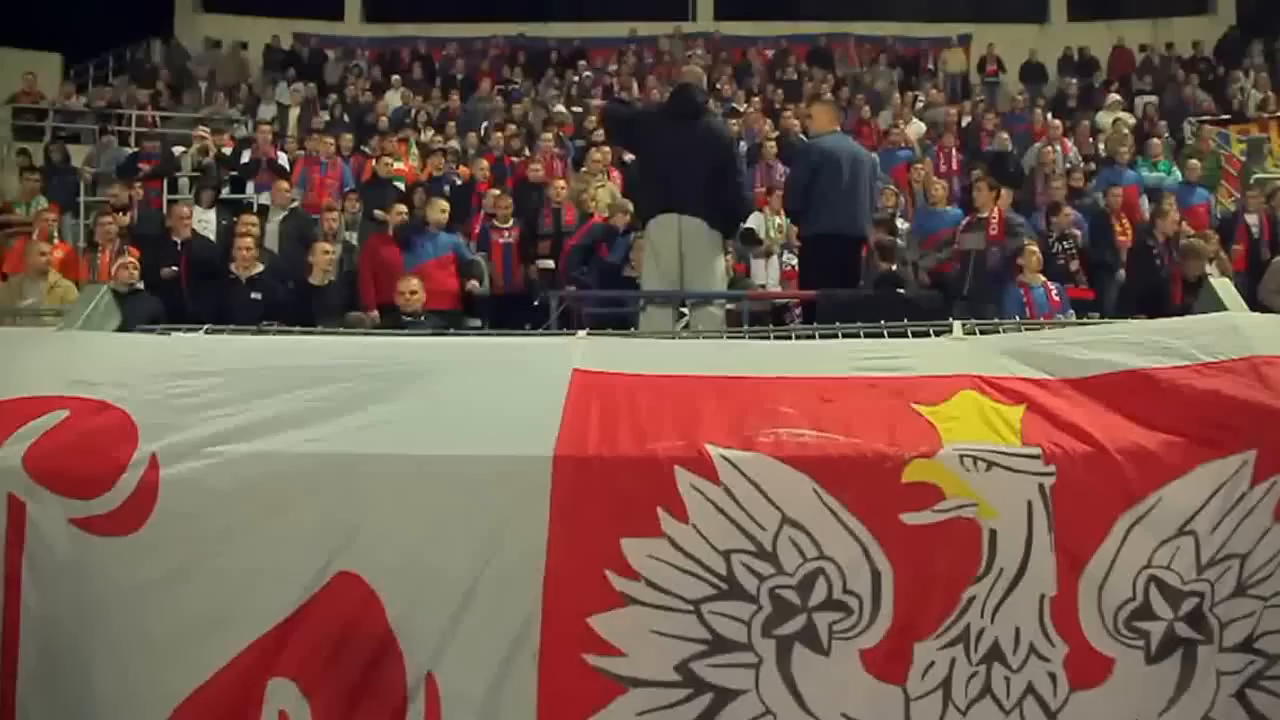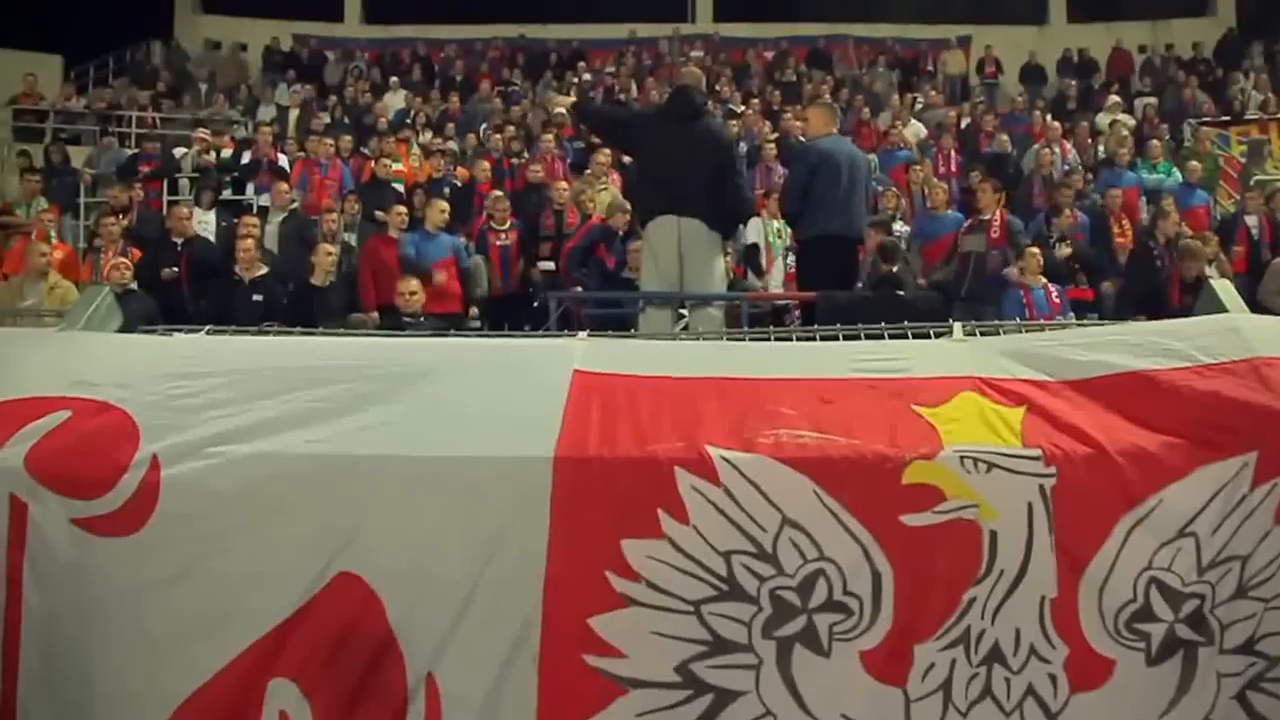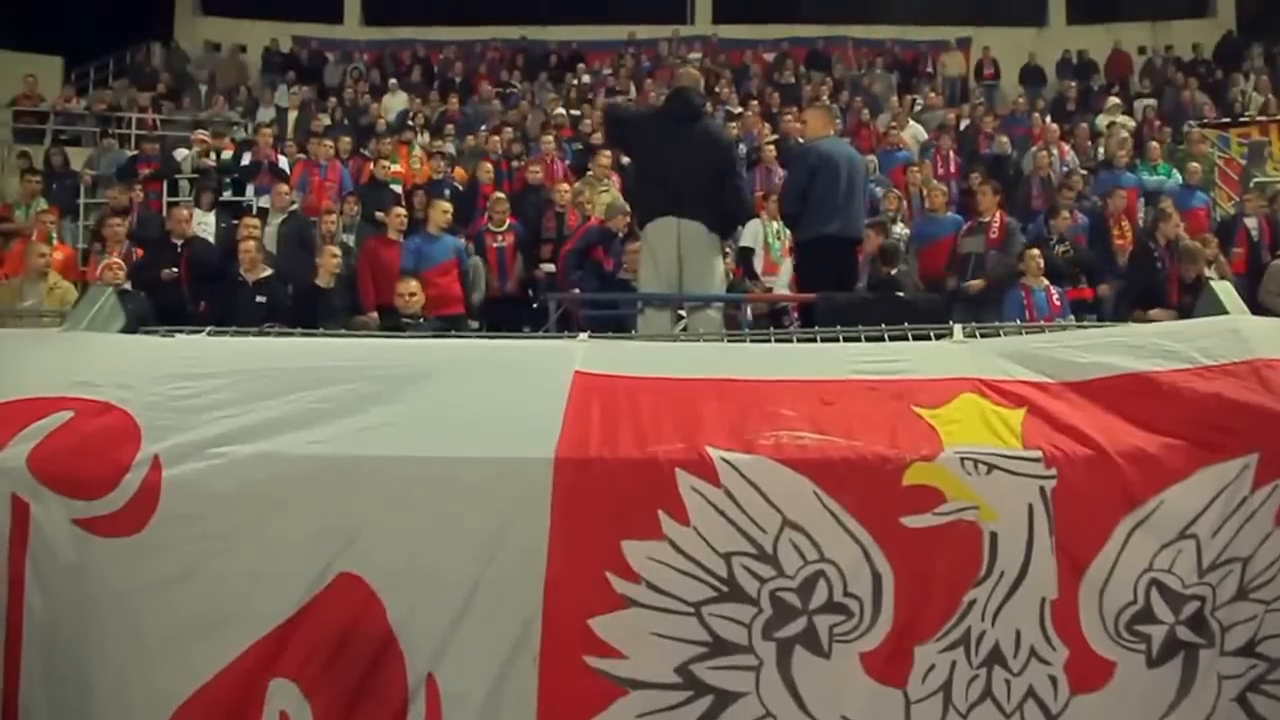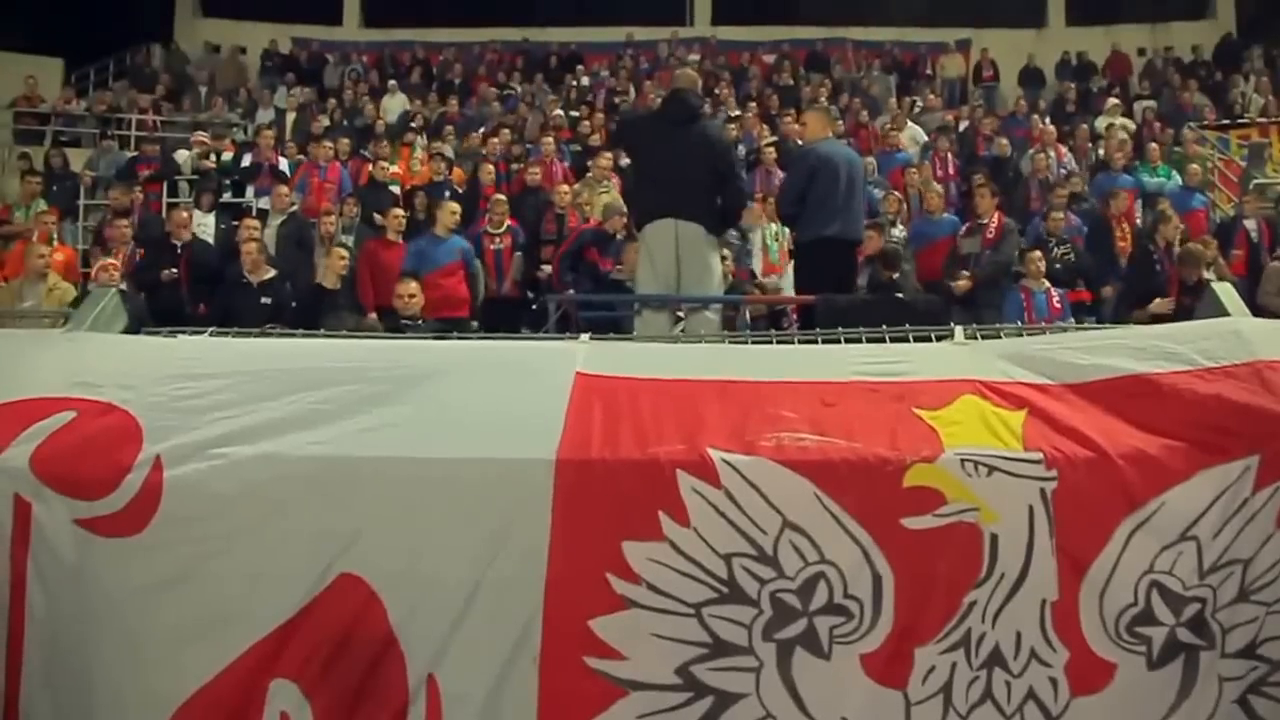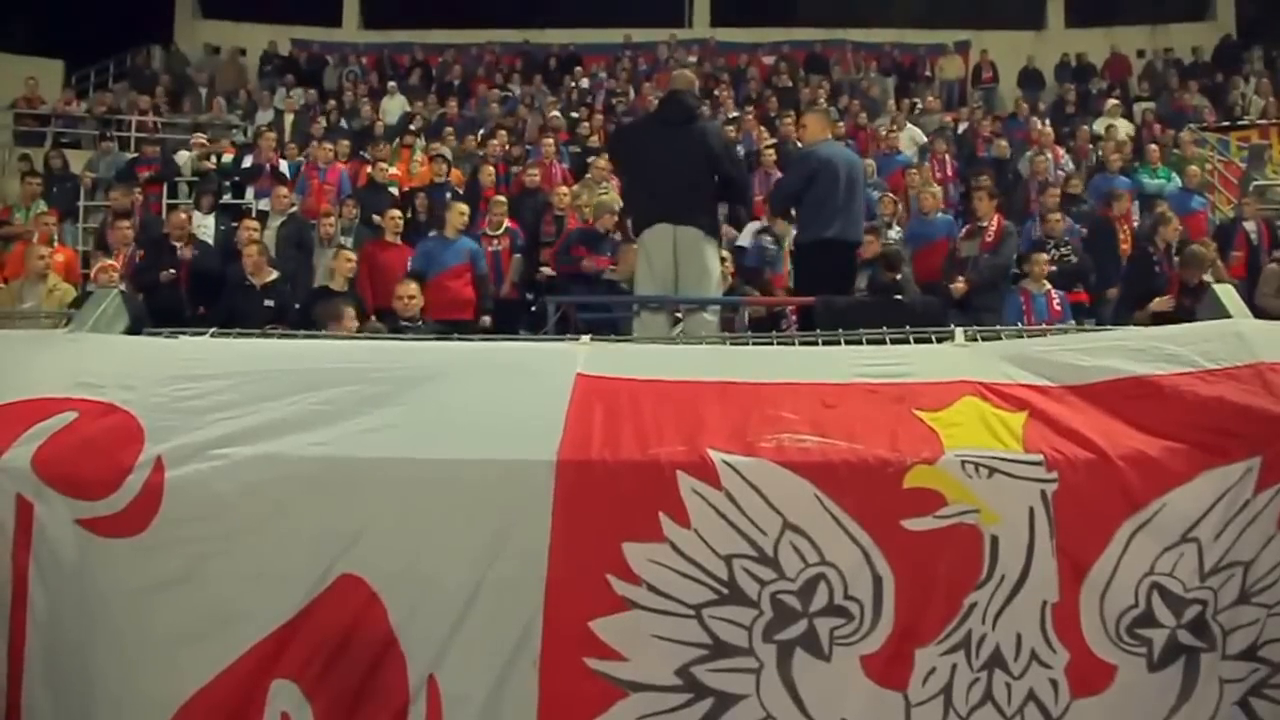
dt=0.2s
person 1, frame 1
left shoulder: (649, 121)
right shoulder: (718, 129)
left elbow: (618, 118)
right elbow: (734, 183)
left wrist: (604, 109)
right wrist: (735, 219)
left hip: (659, 219)
right hip: (706, 222)
left knee: (656, 300)
right knee: (706, 300)
person 1, frame 2
left shoulder: (645, 123)
right shoulder: (716, 132)
left elbow: (605, 119)
right elbow: (732, 183)
left wrist: (575, 104)
right wrist: (731, 223)
left hip: (658, 220)
right hip: (703, 223)
left knee: (656, 300)
right knee: (708, 302)
person 1, frame 3
left shoulder: (643, 124)
right shoulder: (715, 133)
left elbow: (616, 121)
right elbow: (733, 187)
left wrist: (608, 108)
right wrist: (729, 225)
left hip: (657, 222)
right hip: (702, 224)
left knee: (655, 302)
right knee: (706, 303)
person 1, frame 4
left shoulder: (640, 127)
right shoulder: (712, 133)
left elbow: (621, 134)
right elbow: (732, 187)
right wrist: (725, 221)
left hip: (655, 223)
right hip: (700, 225)
left knee: (653, 304)
right knee: (703, 304)
person 1, frame 5
left shoulder: (637, 131)
right shoulder: (711, 133)
left elbow: (617, 157)
right elbow: (738, 181)
right wrist: (716, 194)
left hip: (653, 226)
right hip: (698, 226)
left knee: (651, 307)
right knee: (703, 307)
person 2, frame 1
left shoulder: (813, 149)
right shoulder: (864, 154)
left elbow: (793, 195)
right elbow: (872, 197)
left wrist: (800, 221)
left hip: (820, 236)
right hip: (855, 235)
left knee: (817, 306)
person 2, frame 2
left shoulder: (811, 150)
right shoulder: (859, 155)
left elbow: (790, 197)
right elbow: (867, 199)
left wrist: (797, 225)
left hip: (818, 238)
right hip: (851, 236)
left knee: (815, 307)
person 2, frame 3
left shoulder: (809, 151)
right shoulder: (856, 156)
left elbow: (789, 198)
right elbow: (863, 201)
left wrist: (796, 226)
left hip: (817, 239)
right hip: (850, 238)
left knee: (814, 308)
person 2, frame 4
left shoulder: (809, 154)
right shoulder: (855, 157)
left elbow: (786, 200)
right elbow: (861, 202)
left wrist: (794, 222)
left hip: (816, 241)
right hip: (849, 239)
left knee: (813, 310)
person 2, frame 5
left shoulder: (809, 156)
right shoulder: (854, 159)
left elbow: (778, 198)
left wrist: (788, 212)
left hip: (816, 242)
right hip: (849, 240)
left knee: (812, 312)
